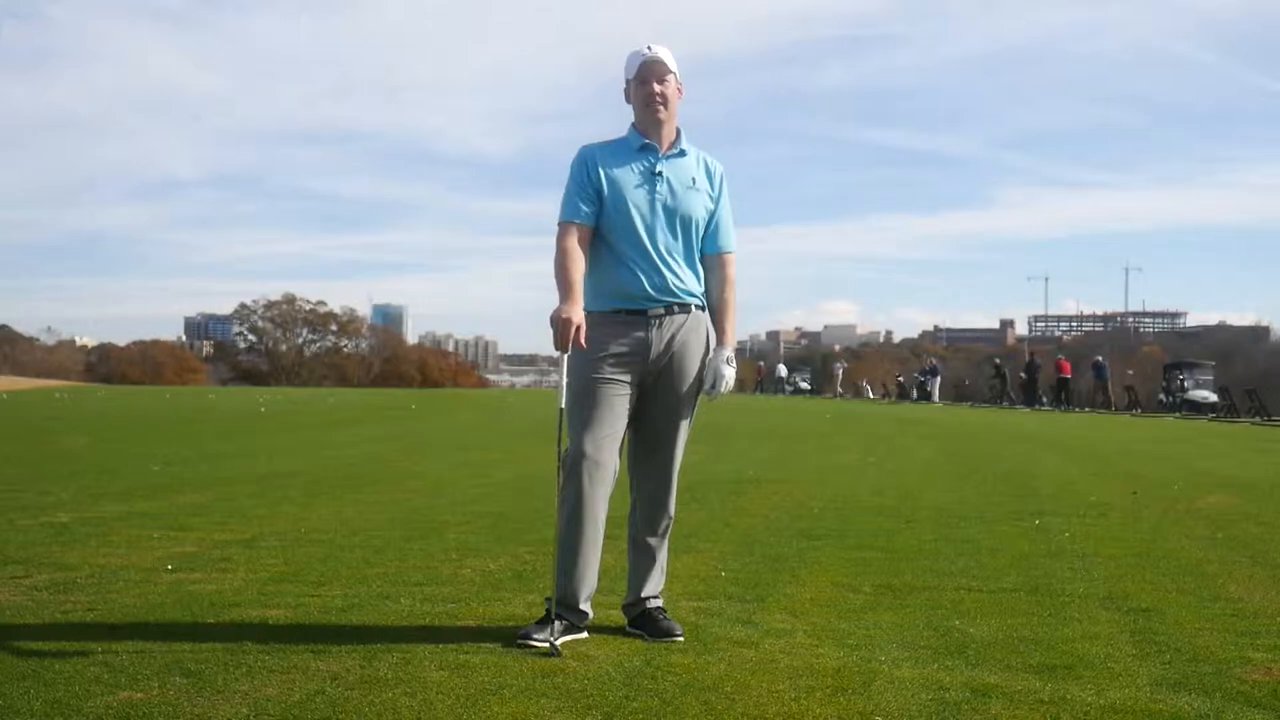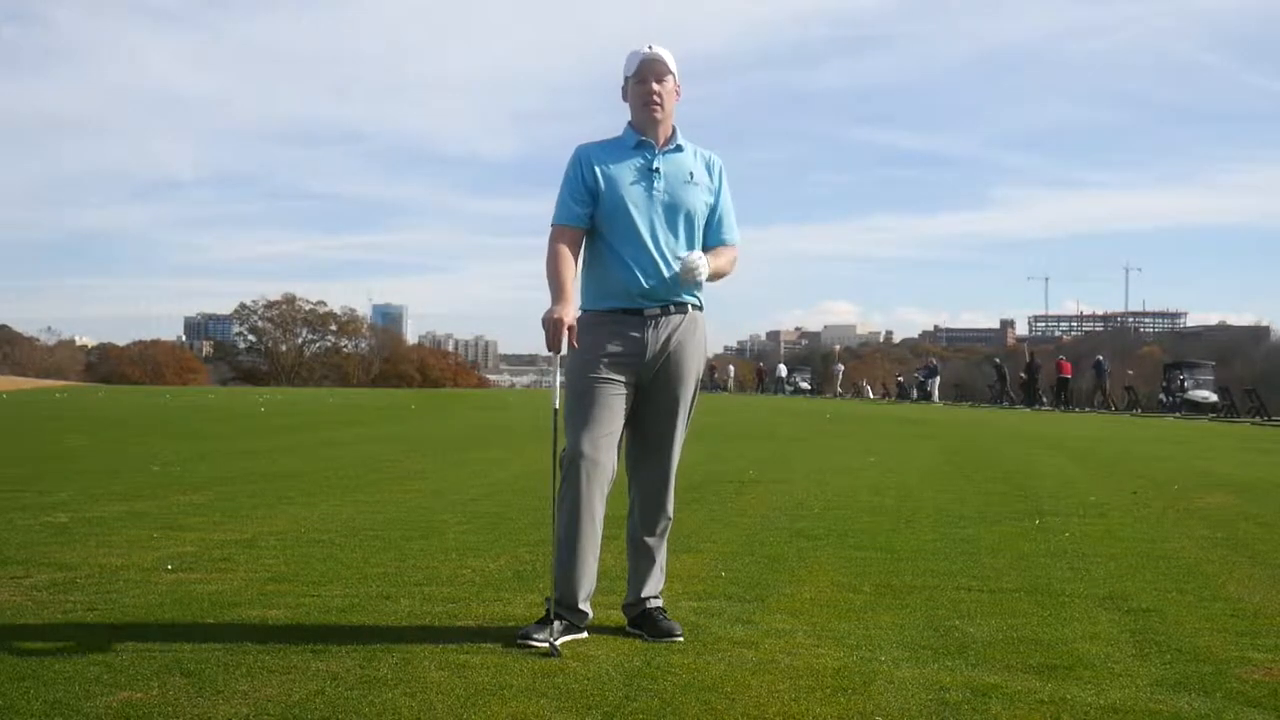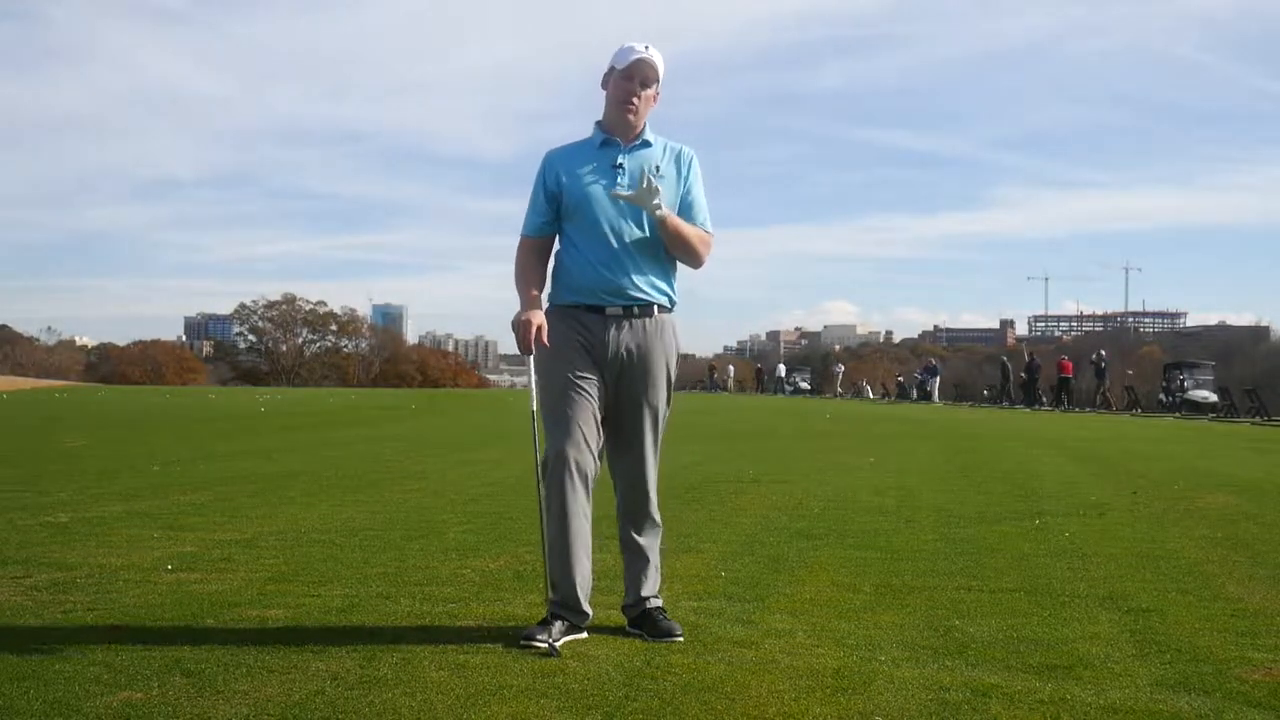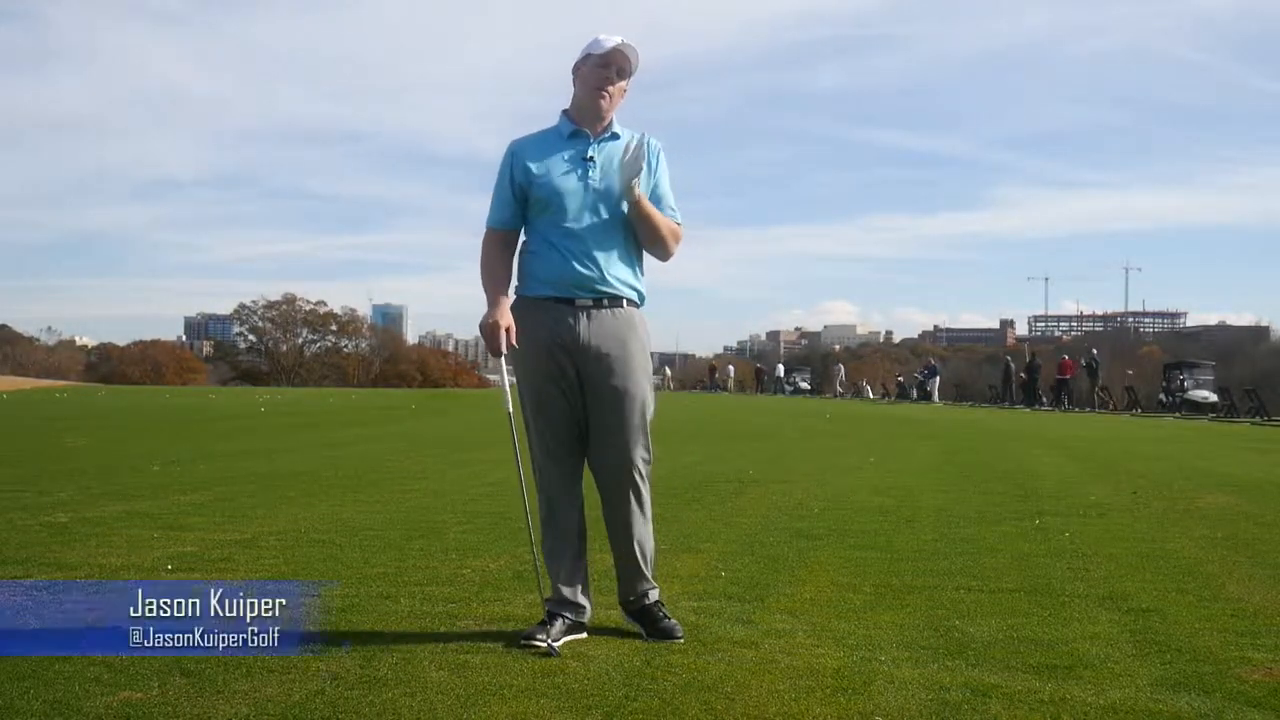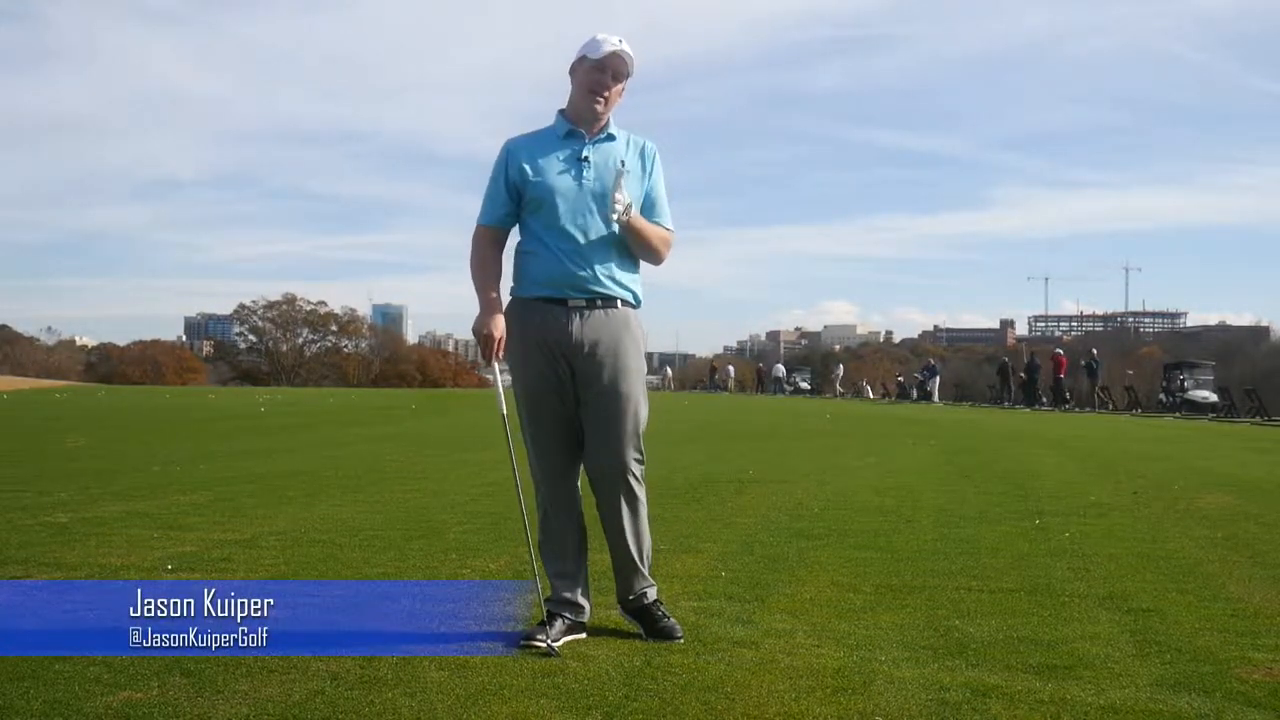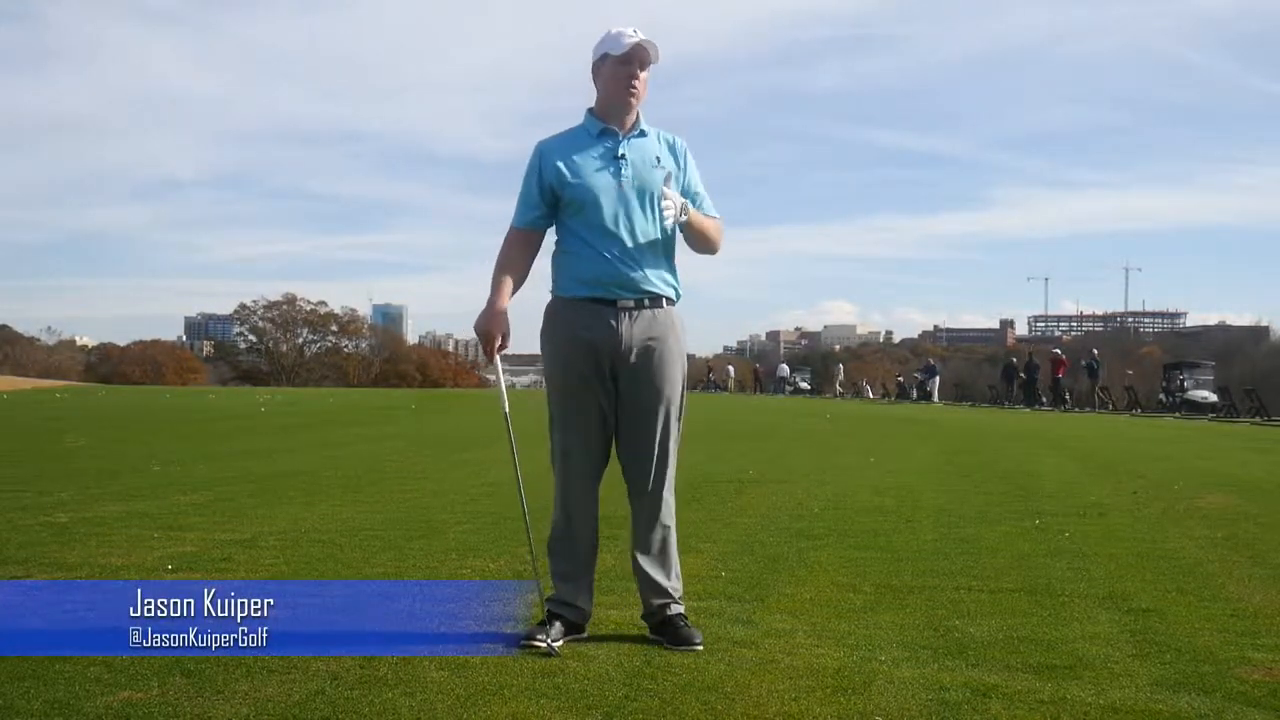
dt=0.7s
person 1, frame 1
left shoulder: (709, 171)
right shoulder: (595, 160)
left elbow: (721, 265)
right elbow: (573, 237)
left wrist: (725, 347)
right wrist: (570, 301)
left hip: (682, 332)
right hip: (609, 331)
left knee: (659, 477)
right knee: (588, 462)
left ankle: (646, 601)
right ankle: (570, 607)
person 1, frame 2
left shoulder: (708, 167)
right shoulder: (590, 159)
left elbow: (727, 251)
right elbow: (565, 238)
left wrist: (706, 265)
right wrist: (562, 301)
left hip: (677, 332)
right hip: (604, 329)
left knee: (657, 474)
right knee: (585, 461)
left ankle: (645, 600)
right ankle: (569, 607)
person 1, frame 3
left shoulder: (678, 160)
right shoulder: (560, 161)
left elbow: (699, 253)
right elbow: (534, 244)
left wrist: (659, 214)
right wrist: (529, 303)
left hip: (647, 328)
right hip: (572, 327)
left knee: (638, 472)
right knee: (568, 464)
left ankle: (644, 599)
right ankle: (568, 607)
person 1, frame 4
left shoulder: (646, 153)
right shoulder: (525, 152)
left elbow: (667, 247)
right elbow: (499, 238)
left wrist: (634, 194)
right wrist: (497, 302)
left hip: (618, 321)
right hip: (542, 320)
left knee: (626, 463)
right knee: (556, 470)
left ankle: (640, 593)
right ankle: (567, 605)
person 1, frame 5
left shoulder: (641, 154)
right shoulder: (520, 152)
left elbow: (660, 250)
right elbow: (488, 236)
left wrist: (627, 217)
right wrist: (490, 307)
left hip: (612, 322)
right hip: (537, 321)
left knee: (619, 465)
right knee: (553, 470)
left ankle: (638, 593)
right ankle: (567, 604)
person 1, frame 6
left shoulder: (672, 150)
right shoulder: (553, 153)
left elbow: (712, 241)
right elbow: (523, 236)
left wrist: (683, 213)
right wrist: (498, 301)
left hip: (655, 322)
right hip: (577, 321)
left knee: (654, 474)
right knee: (576, 472)
left ankle: (664, 604)
right ankle: (568, 606)
